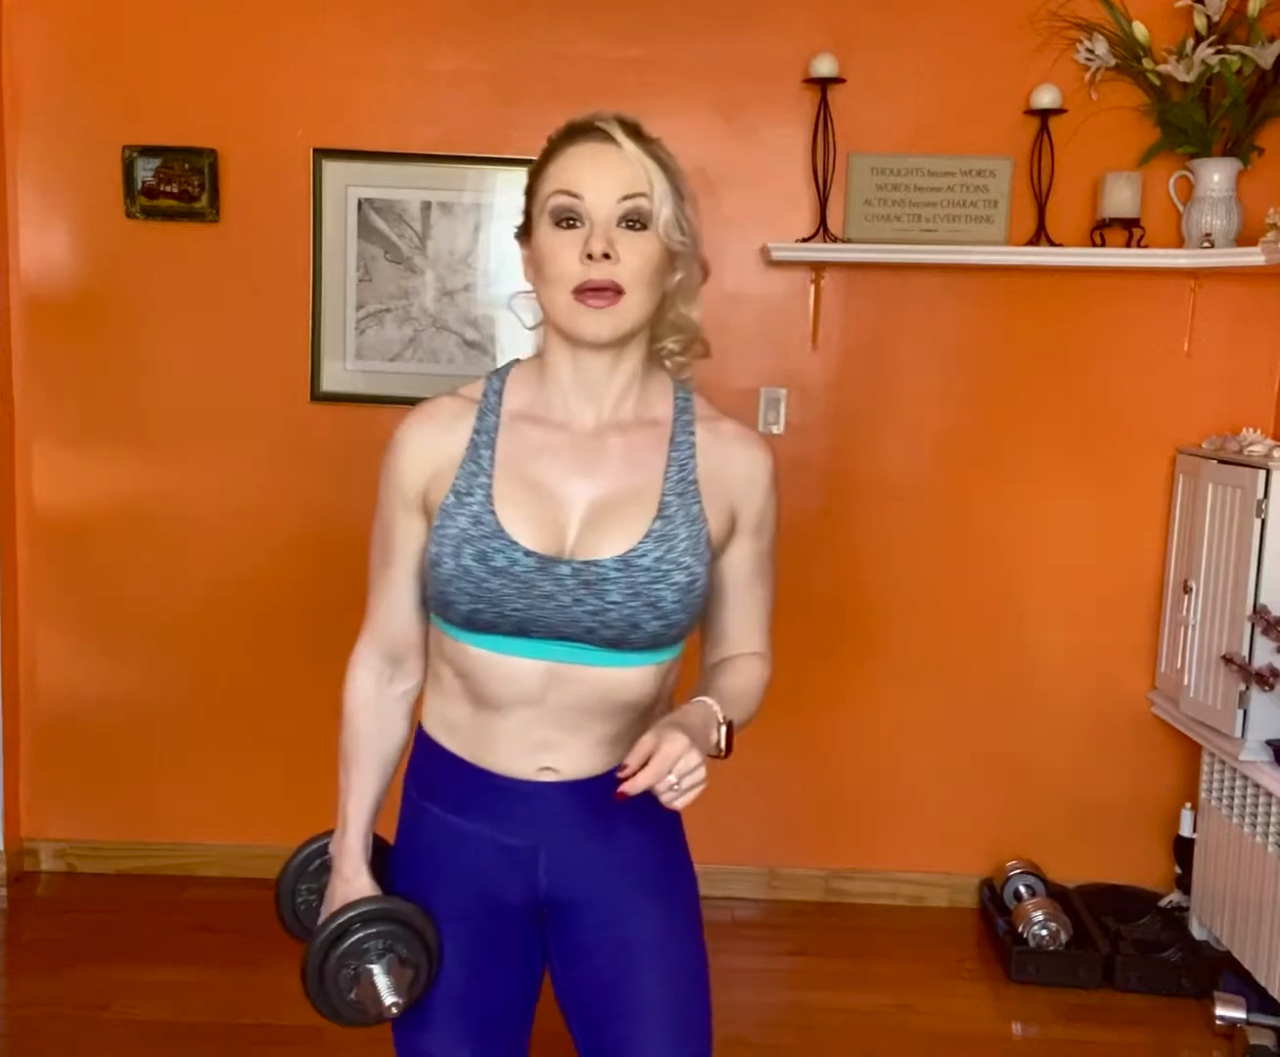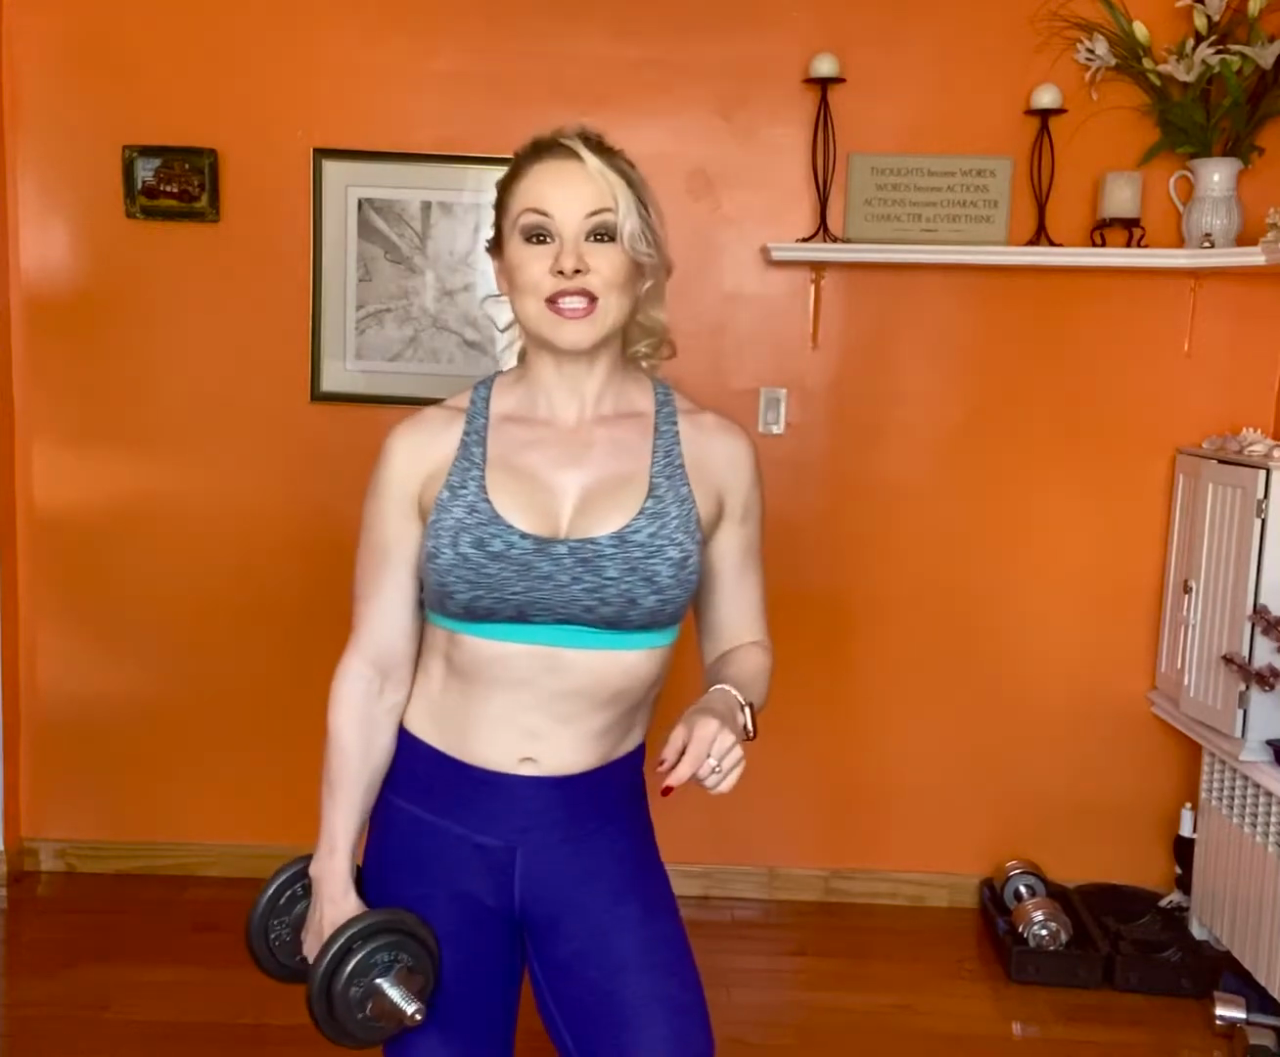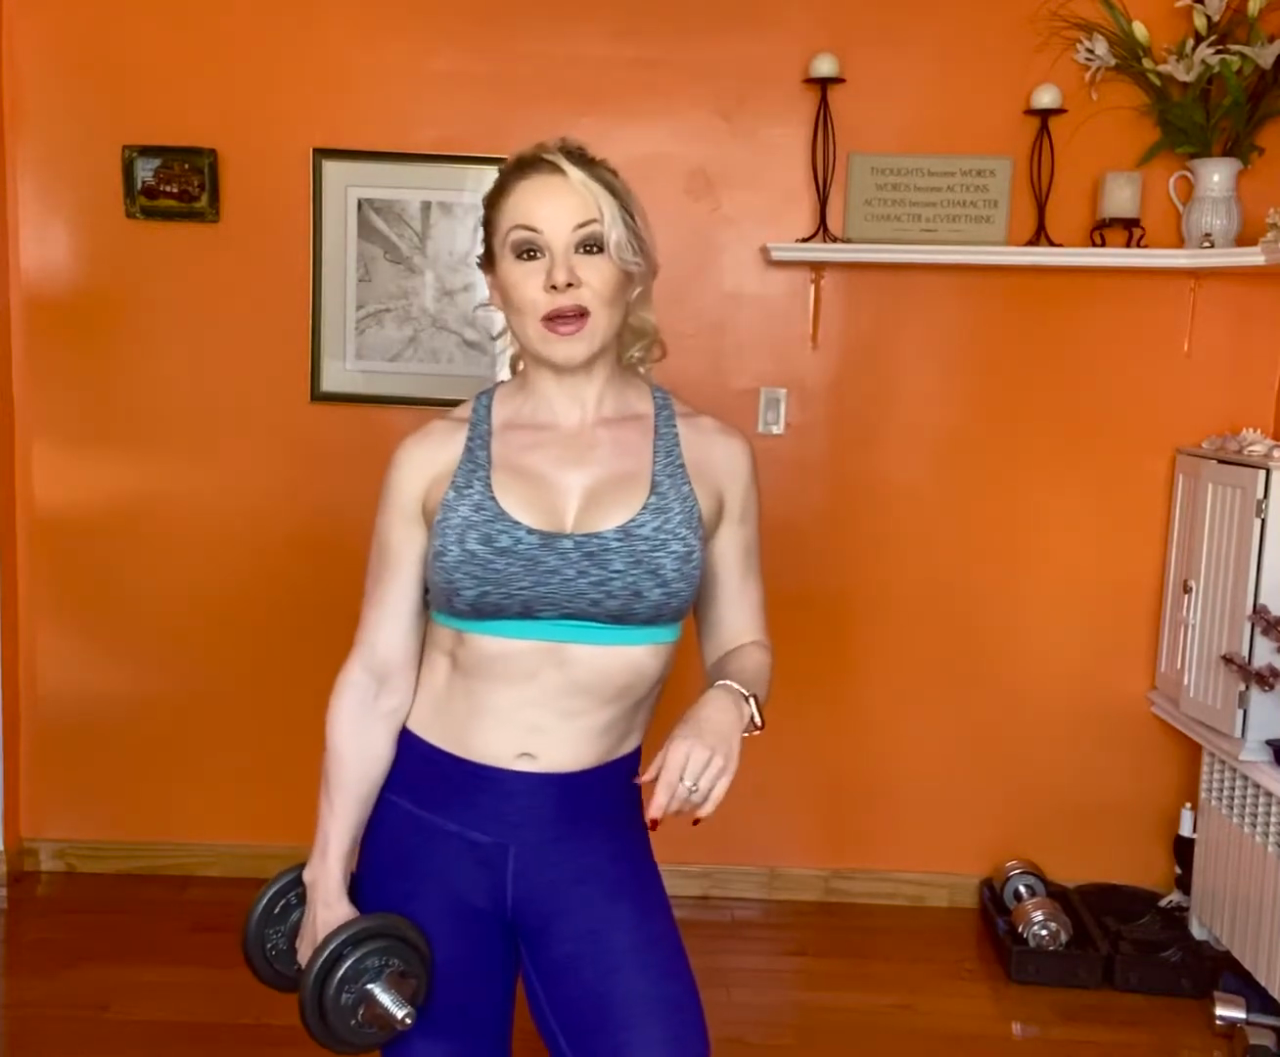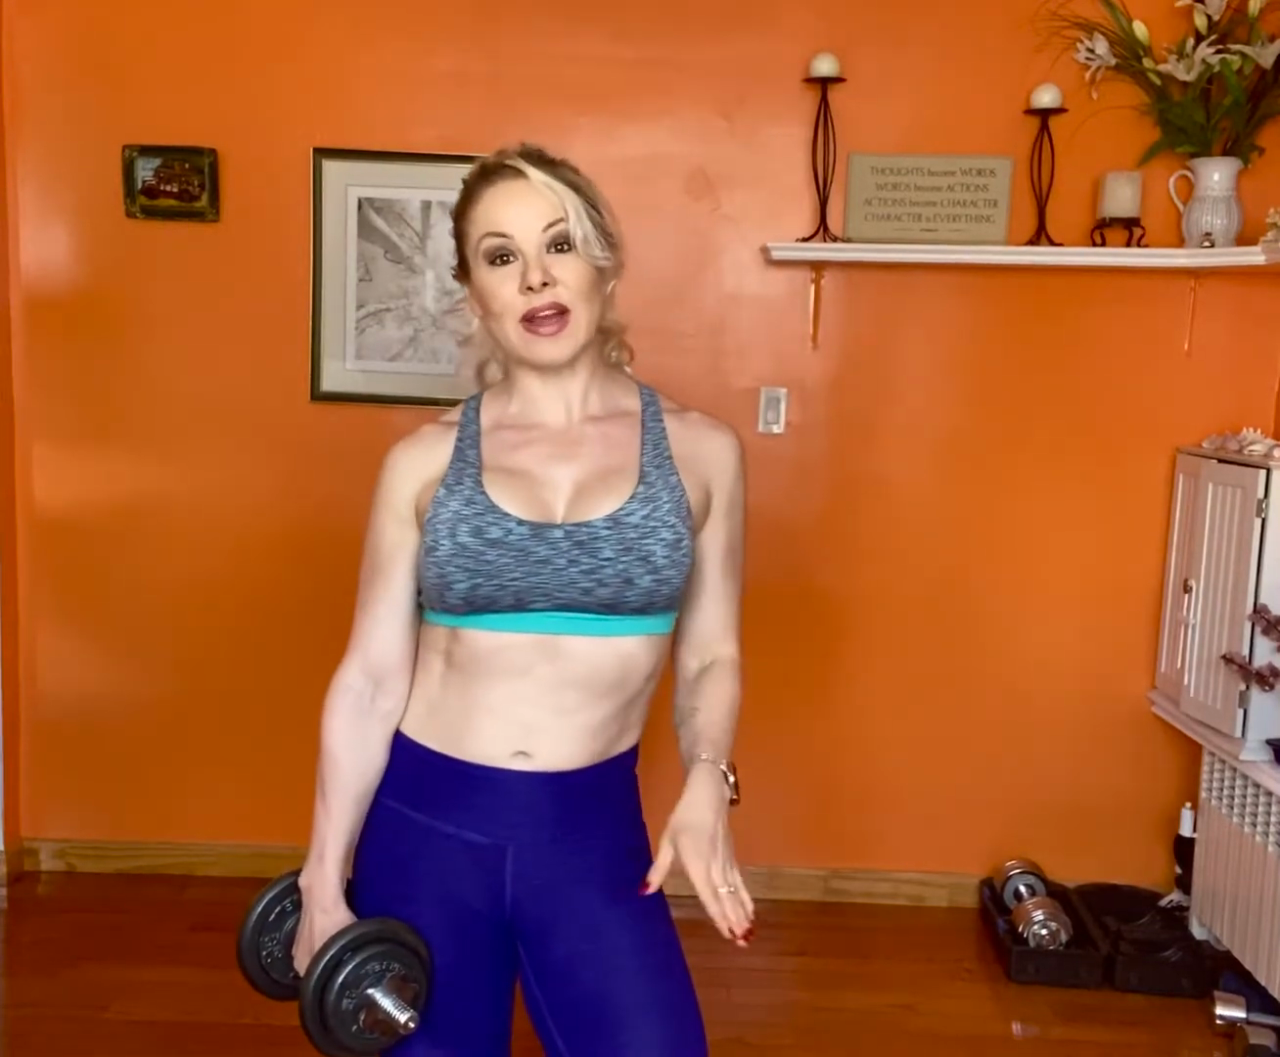
dt=0.7s
person 1, frame 1
left shoulder: (730, 460)
right shoulder: (435, 440)
left elbow: (742, 654)
right elbow: (387, 661)
left wrist: (701, 722)
right wrist: (350, 853)
left hip: (624, 833)
right hip: (454, 826)
person 1, frame 2
left shoulder: (712, 451)
right shoulder: (427, 446)
left elbow: (742, 644)
right elbow: (372, 670)
left wrist: (726, 707)
right wrist: (332, 871)
left hip: (600, 831)
right hip: (431, 823)
person 1, frame 3
left shoulder: (710, 454)
right shoulder: (434, 455)
left elbow: (742, 644)
right elbow: (376, 676)
left wrist: (726, 705)
right wrist: (327, 876)
left hip: (594, 835)
right hip: (427, 823)
person 1, frame 4
left shoulder: (698, 449)
right shoulder: (425, 460)
left elbow: (712, 657)
right elbow: (369, 678)
left wrist: (706, 784)
right wrist: (323, 880)
left hip: (594, 832)
right hip: (424, 825)
